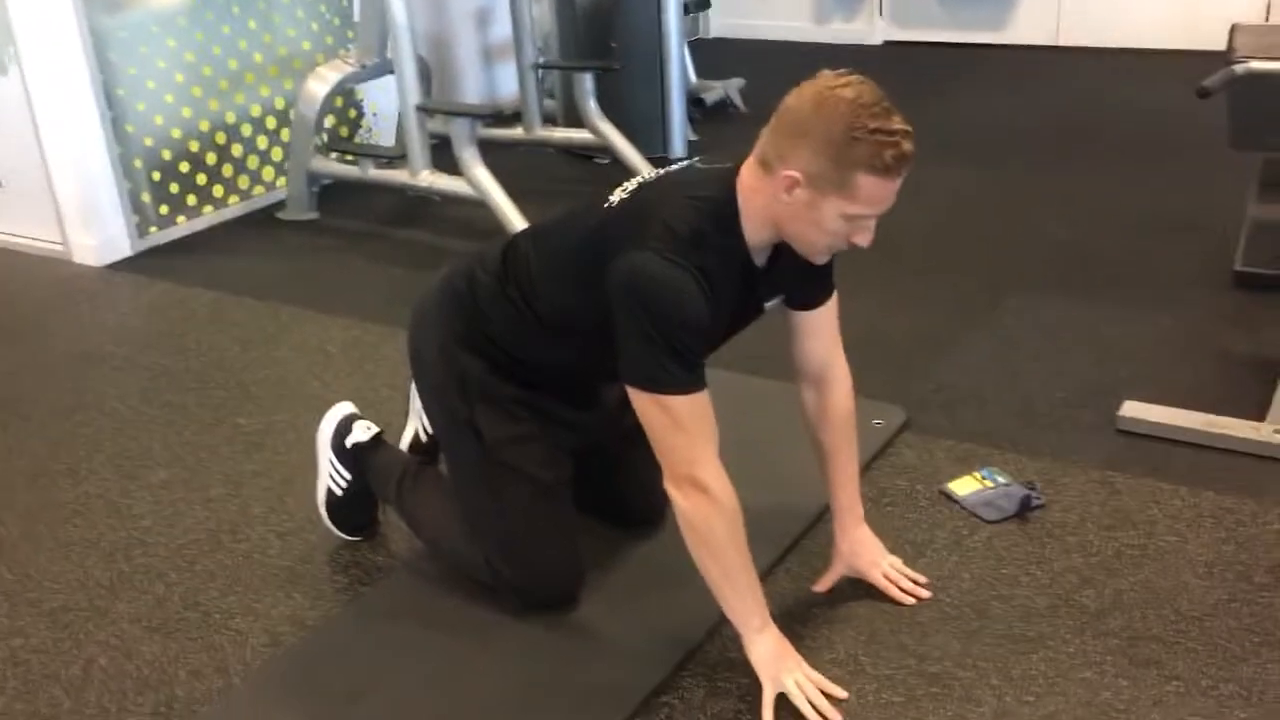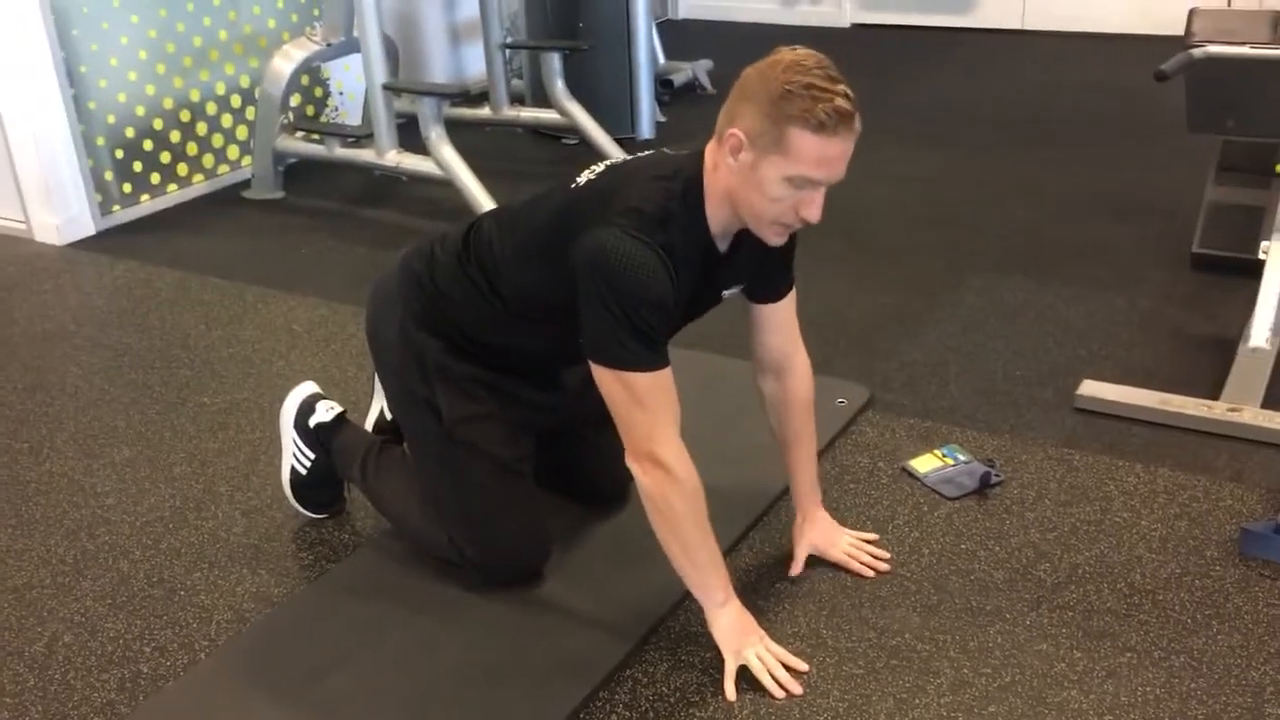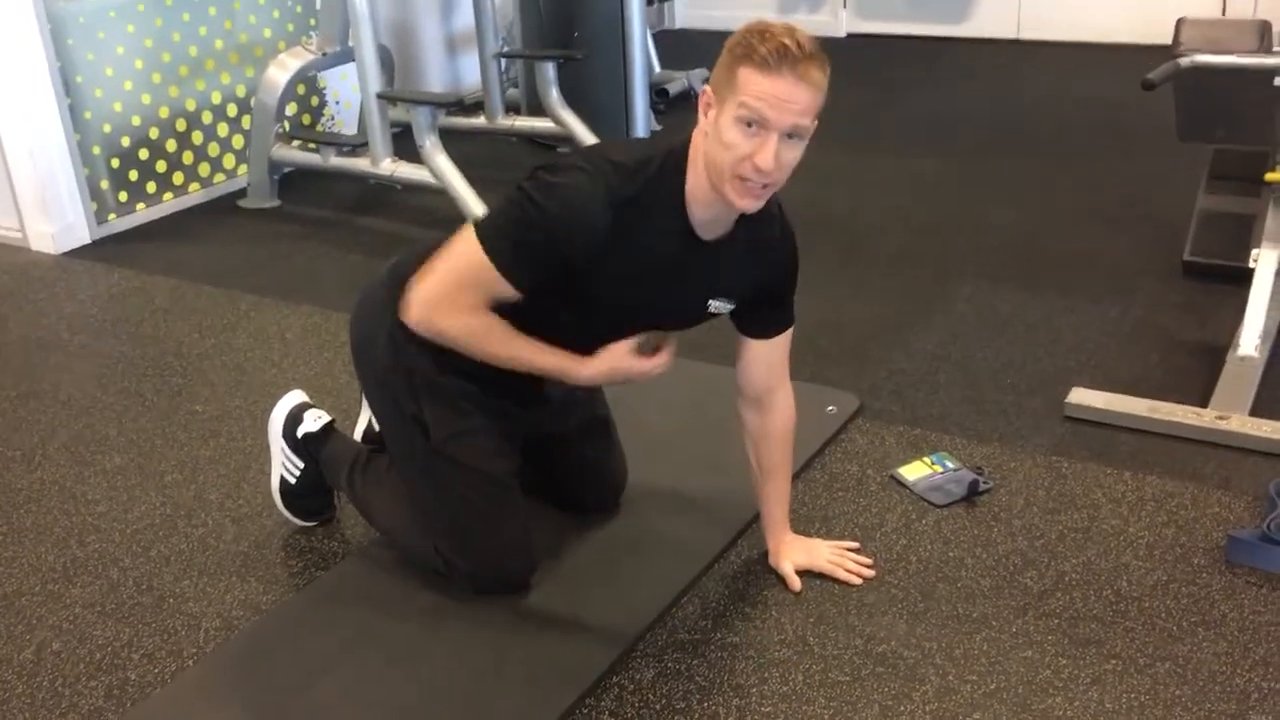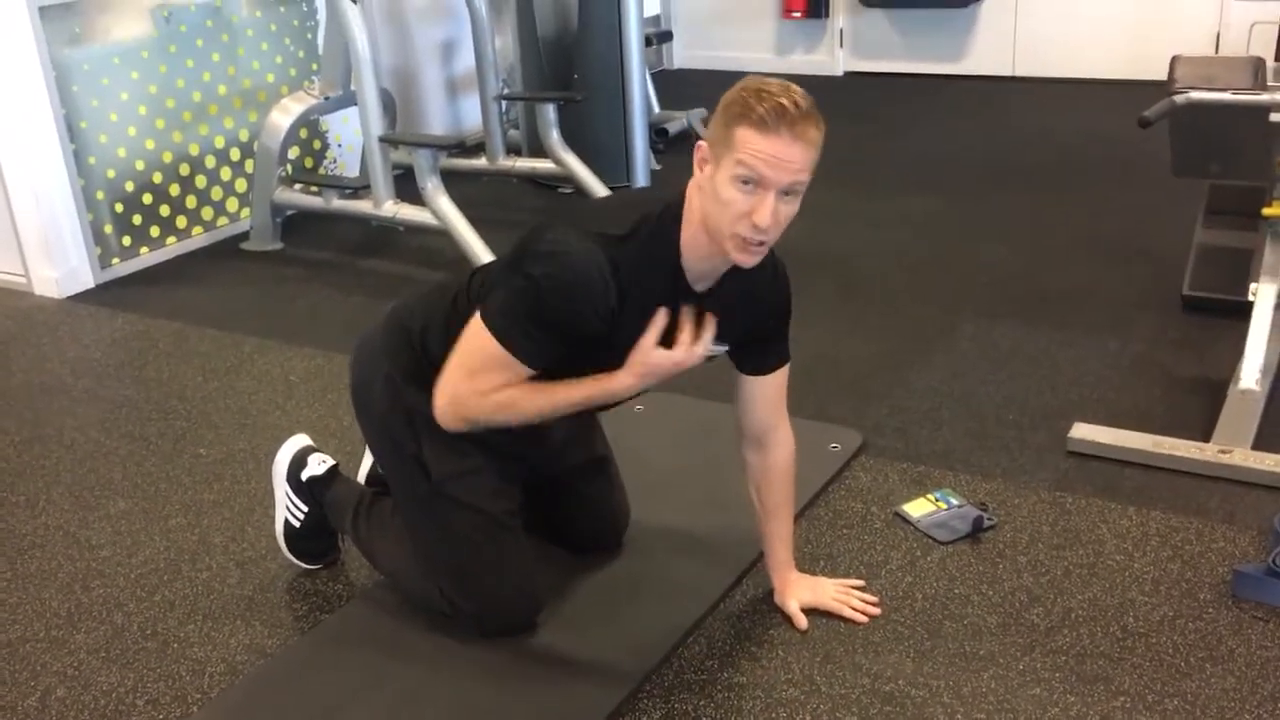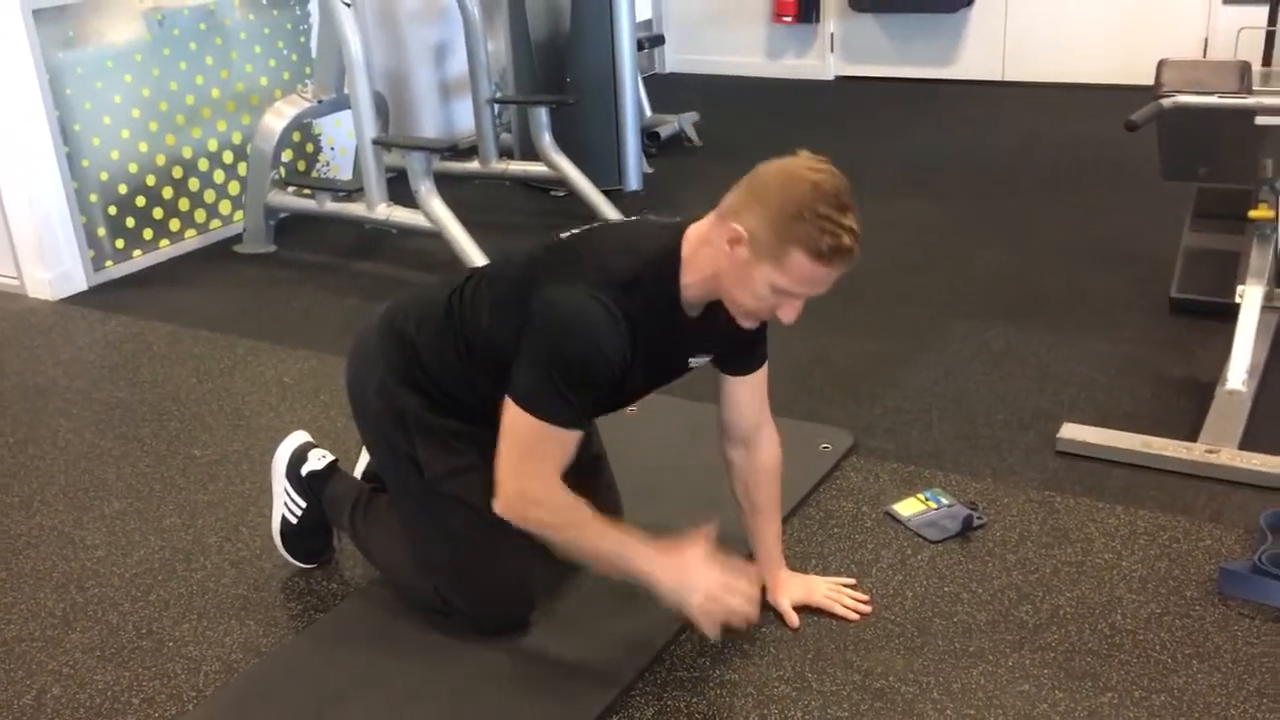
dt=1s
person 1, frame 1
left shoulder: (794, 220)
right shoulder: (664, 267)
left elbow: (824, 376)
right elbow: (695, 480)
left wrist: (853, 530)
right wrist: (762, 638)
left hip: (572, 355)
right hip: (475, 350)
left knee: (639, 507)
right knee: (542, 580)
right ankle: (366, 458)
person 1, frame 2
left shoulder: (763, 217)
right shoulder: (628, 249)
left elbow: (782, 365)
right elbow: (655, 455)
left wrist: (810, 512)
right wrist: (723, 610)
left hip: (533, 337)
right hip: (433, 330)
left knee: (603, 485)
right knee: (506, 555)
left ankle: (456, 422)
right ankle: (329, 438)
person 1, frame 3
left shoulder: (767, 244)
right shoulder: (590, 198)
left elbow: (765, 394)
right elbow: (432, 307)
left wrist: (781, 536)
right wrist: (584, 370)
left hip: (531, 344)
right hip: (422, 344)
left knee: (596, 495)
right knee: (494, 564)
left ankle: (402, 428)
right ankle: (320, 449)
person 1, frame 4
left shoulder: (761, 282)
right shoulder: (582, 262)
left elbow: (765, 434)
right elbow: (459, 403)
left wrist: (785, 574)
right wrist: (628, 379)
left hip: (522, 383)
right hip: (418, 382)
left knee: (599, 532)
right knee: (501, 606)
right ankle: (324, 491)
person 1, frame 5
left shoulder: (744, 289)
right shoulder: (589, 311)
left elbow: (751, 436)
right elbow: (522, 494)
left wrist: (775, 571)
right wrist: (662, 567)
left hip: (503, 381)
right hip: (411, 383)
left knee: (595, 524)
right knee: (496, 602)
left ankle: (415, 477)
right ankle: (322, 486)
